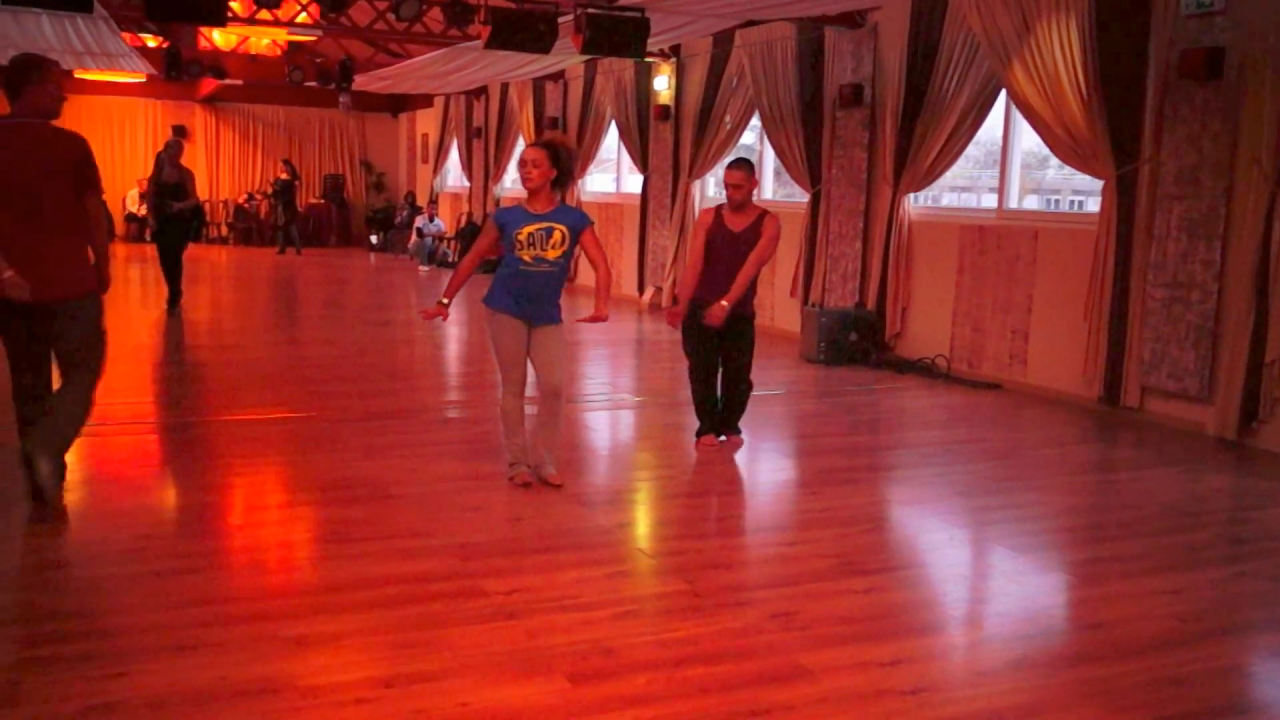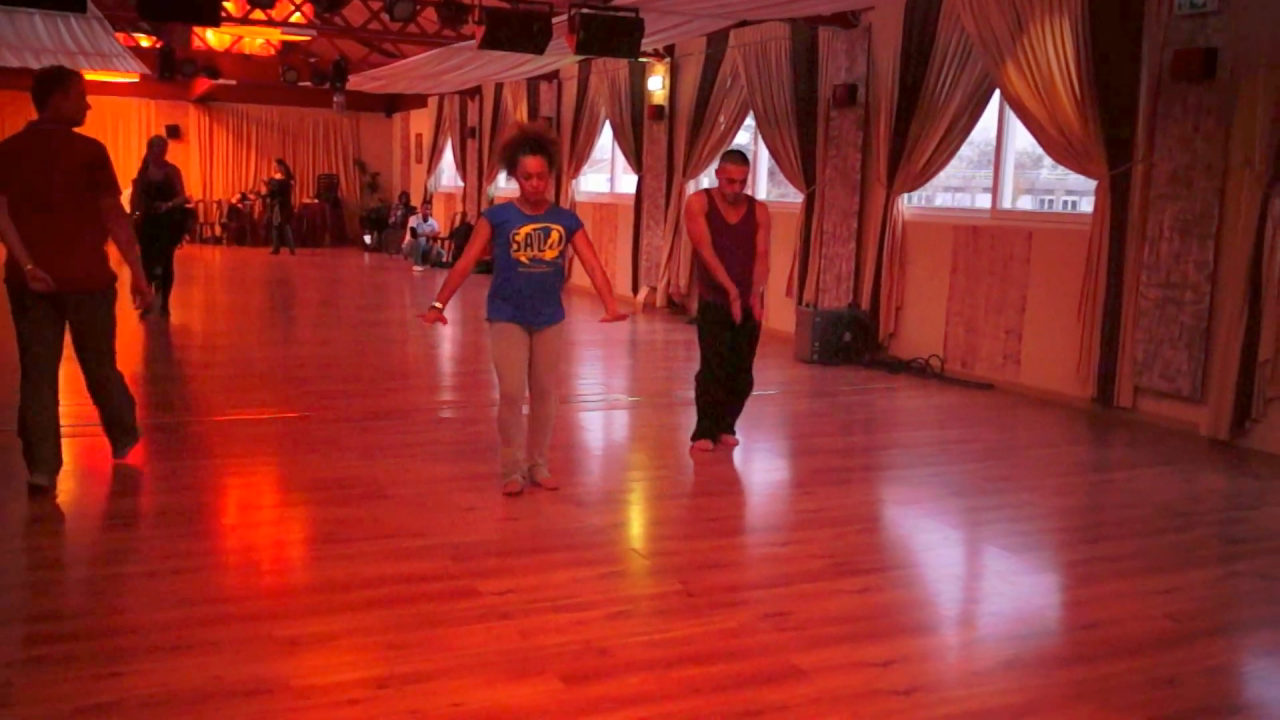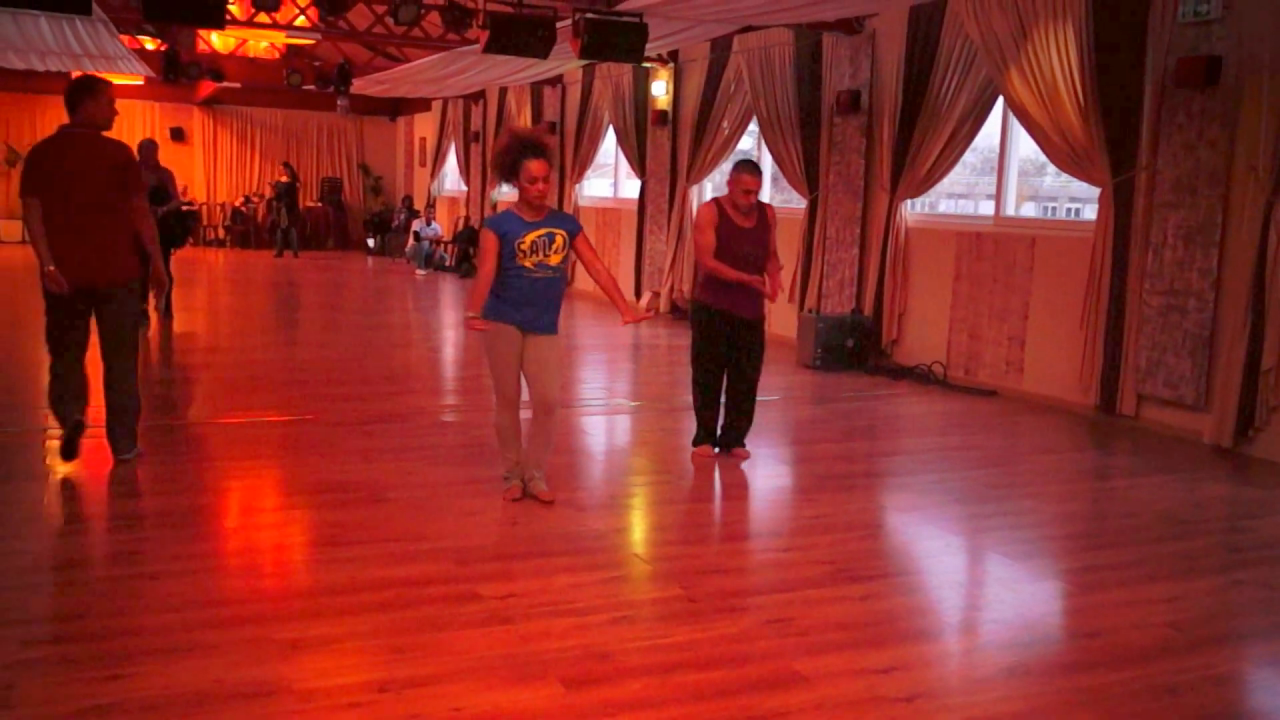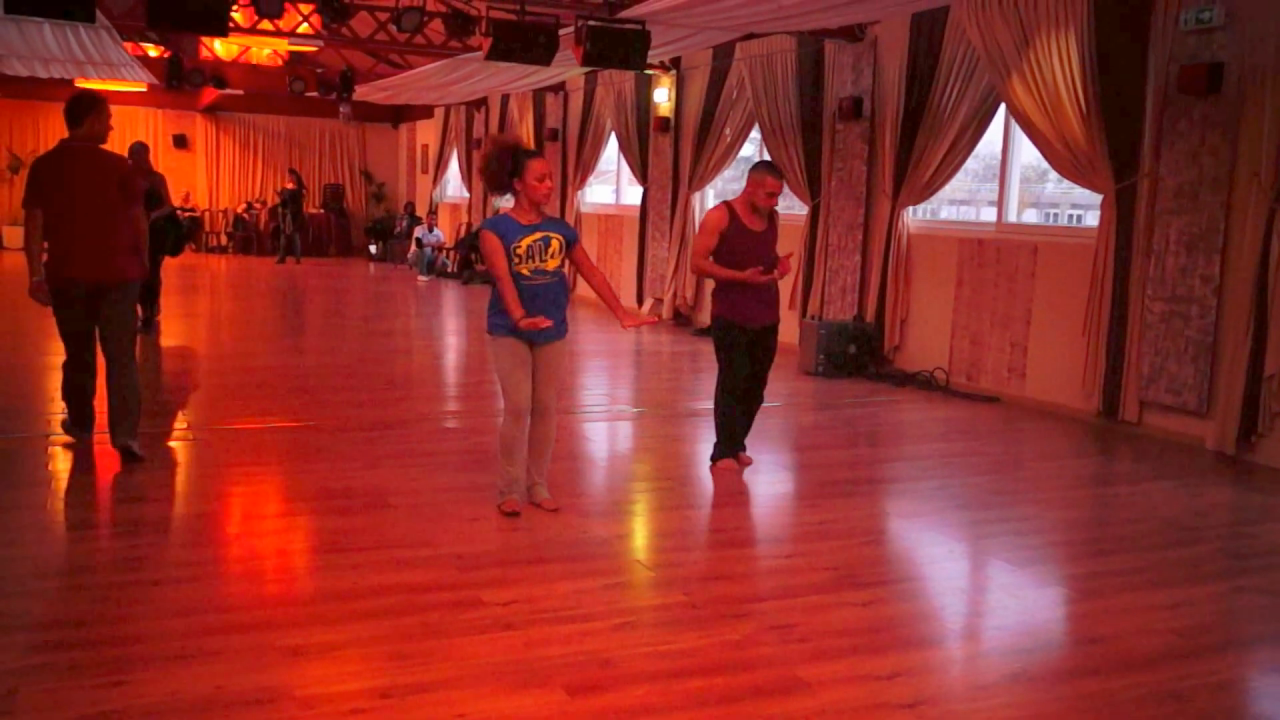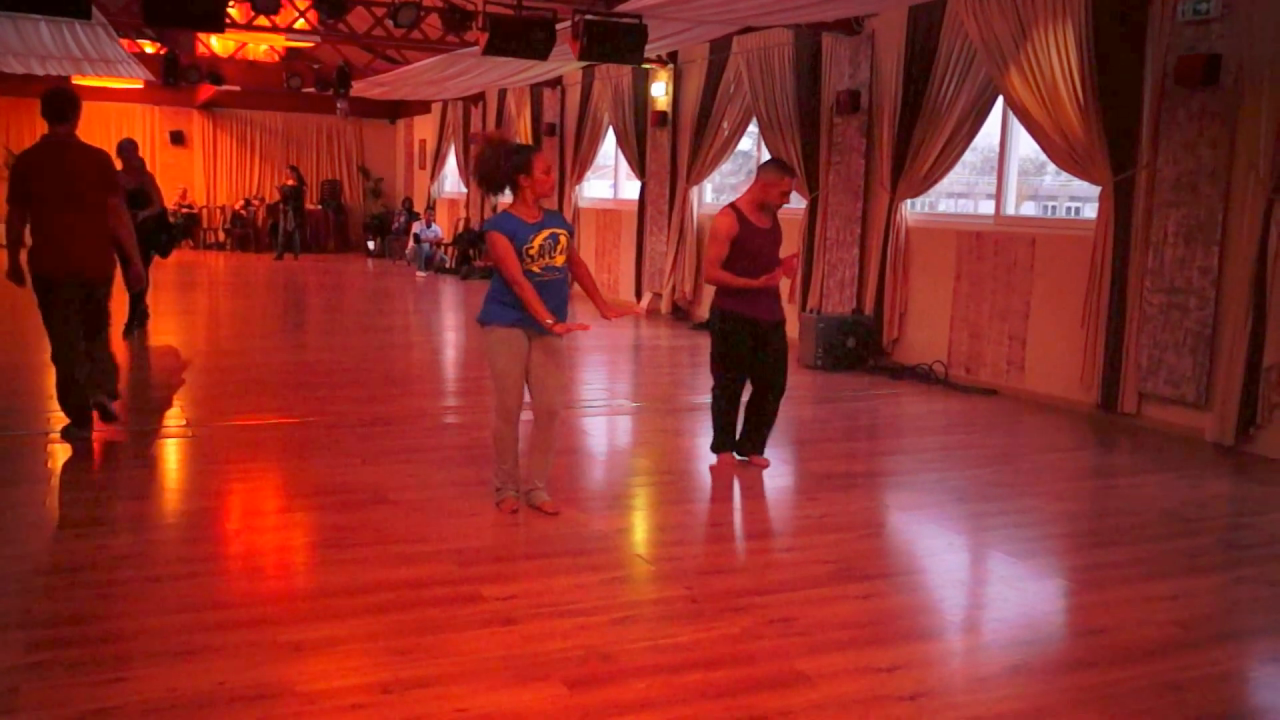
dt=0.3s
person 1, frame 1
right shoulder: (71, 145)
right elbow: (95, 215)
right wrist: (103, 267)
right hip: (69, 282)
right knee: (79, 375)
left ankle: (43, 479)
right ankle: (43, 453)
person 1, frame 2
right shoulder: (89, 150)
right elbow: (114, 215)
right wrist: (137, 271)
right hip: (86, 276)
left knee: (37, 374)
right knee: (100, 365)
left ankle: (42, 467)
right ankle: (123, 438)
person 1, frame 3
left shoulder: (41, 154)
right shoulder: (118, 153)
left elbow: (32, 213)
right elbow: (141, 213)
left wrist: (48, 265)
right wrist: (156, 264)
left hip: (65, 272)
right hip: (118, 271)
left knee: (66, 356)
right knee: (121, 360)
left ankle: (71, 421)
right ankle: (124, 441)
person 1, frame 4
left shoulder: (44, 166)
right shoulder: (118, 165)
left elbow: (34, 224)
right elbow: (138, 220)
left wrist: (36, 275)
right wrist: (141, 262)
left hip: (67, 275)
right hip: (118, 272)
left knee: (79, 354)
right knee: (121, 356)
left ankle: (81, 423)
right ankle: (125, 433)
person 1, frame 5
left shoulder: (27, 162)
right shoulder: (98, 159)
left elbow: (16, 217)
right elbow: (118, 214)
left wrist: (14, 260)
right wrist: (135, 262)
left hip: (51, 266)
right hip: (97, 263)
left knee: (66, 343)
right knee: (96, 336)
left ankle: (80, 420)
right ankle: (103, 393)
person 2, frame 1
left shoulder: (575, 219)
right shoulder: (506, 217)
left elbow: (600, 264)
right elbow: (472, 260)
left wrist: (601, 306)
right wrist: (445, 300)
left hip: (547, 316)
right hip: (506, 308)
left knee: (553, 387)
right knee: (512, 387)
left ankle: (543, 462)
right ankle: (517, 462)
person 2, frame 2
left shoulder: (566, 220)
right shoulder: (497, 216)
left elbow: (592, 265)
right elbow: (466, 263)
left wrist: (611, 306)
right wrist: (439, 304)
left hip: (548, 318)
right hip: (507, 315)
left knee: (544, 393)
right knee: (512, 393)
left ankle: (538, 464)
right ankle: (512, 470)
person 2, frame 3
left shoulder: (566, 224)
right shoulder: (497, 225)
left elbow: (596, 268)
right elbow: (486, 272)
left wrist: (625, 309)
right wrist: (473, 314)
left hip: (542, 324)
right hip: (502, 321)
left knee: (547, 401)
right knee: (508, 402)
left ankle: (534, 476)
right ankle: (512, 475)
person 2, frame 4
left shoulder: (561, 229)
right shoulder: (495, 228)
left elbow: (591, 274)
right elbow: (503, 277)
left wrist: (622, 314)
right wrist: (519, 317)
left hip: (551, 331)
right hip: (509, 331)
left knee: (545, 409)
right knee: (517, 408)
left ankle: (538, 484)
right ankle: (510, 489)
person 2, frame 5
left shoulder: (558, 221)
right shoulder: (499, 227)
left elbow: (577, 266)
right elbow: (518, 282)
left wrist: (602, 306)
right wrist: (550, 321)
left hip: (548, 329)
right hip: (506, 321)
left knee: (550, 410)
right knee: (508, 408)
left ankle: (536, 488)
right ankle: (506, 486)
person 3, frame 1
left shoulder: (769, 225)
right shoulder: (708, 217)
left elbow: (750, 268)
right elbow: (694, 262)
left wrist: (725, 305)
right wrist: (681, 303)
left hip: (738, 311)
right hip: (700, 307)
left knee: (738, 376)
right knee: (702, 370)
left ankle: (728, 425)
right ankle: (707, 428)
person 3, frame 2
left shoulder: (759, 211)
right shoulder: (699, 203)
left elbow: (762, 257)
right elbow: (706, 251)
left wrist: (757, 293)
right wrist: (730, 291)
left hip: (749, 302)
right hip: (714, 301)
left knee: (741, 371)
right knee: (712, 369)
left ankle: (725, 427)
right ankle: (704, 432)
person 3, frame 3
left shoulder: (767, 214)
right shoulder: (710, 212)
left elbow: (770, 254)
right elbow: (705, 262)
left wrist: (772, 272)
right wrist: (747, 279)
left hip: (751, 311)
right hip: (712, 307)
left knee: (746, 378)
right knee: (708, 374)
left ankle: (732, 439)
right ankle: (705, 437)
person 3, frame 4
left shoulder: (772, 217)
right shoulder: (720, 216)
right elbow: (698, 263)
left wrist: (779, 263)
right wrist: (742, 277)
left hip: (766, 316)
right hip: (731, 317)
left knee: (754, 385)
right knee: (732, 384)
left ankle: (736, 444)
right ankle: (724, 452)
person 3, frame 5
left shoulder: (772, 216)
right shoulder: (728, 220)
right elbow: (711, 273)
left wrist: (782, 265)
right wrist: (755, 284)
left hip: (770, 316)
right hip: (733, 315)
left knee: (772, 385)
right knee: (729, 383)
left ankle: (751, 445)
right ankle: (723, 445)
person 4, frame 1
left shoulder: (186, 173)
right shoulder: (158, 172)
left elbow: (194, 199)
right elbow: (150, 197)
left wrist: (180, 205)
right wrist: (151, 217)
left hip: (180, 222)
right hip: (162, 221)
left knee: (175, 260)
right knee: (165, 260)
left ankle: (173, 299)
right ankle: (175, 290)
person 4, frame 2
left shoulder: (172, 171)
right shoulder: (143, 171)
left elbow: (182, 197)
right elbow: (136, 197)
left wrist: (168, 205)
right wrist: (134, 217)
left hip: (169, 222)
right hip: (149, 221)
left knee: (166, 262)
right knee: (147, 261)
left ankle: (164, 302)
person 4, frame 3
left shoulder: (165, 174)
left elbow: (176, 201)
left wrist: (162, 209)
left hip: (164, 227)
left knee: (163, 267)
left ankle: (166, 304)
right ankle: (144, 310)
person 4, frame 4
left shoulder: (157, 178)
left elbow: (168, 206)
left wrist: (154, 215)
left hip: (156, 232)
left knee: (152, 273)
left ankle: (152, 312)
right ankle: (147, 316)
person 4, frame 5
left shoulder: (145, 177)
left elbow: (158, 206)
left wrist: (142, 214)
left hip: (145, 233)
left ankle: (132, 320)
right ankle: (141, 308)
